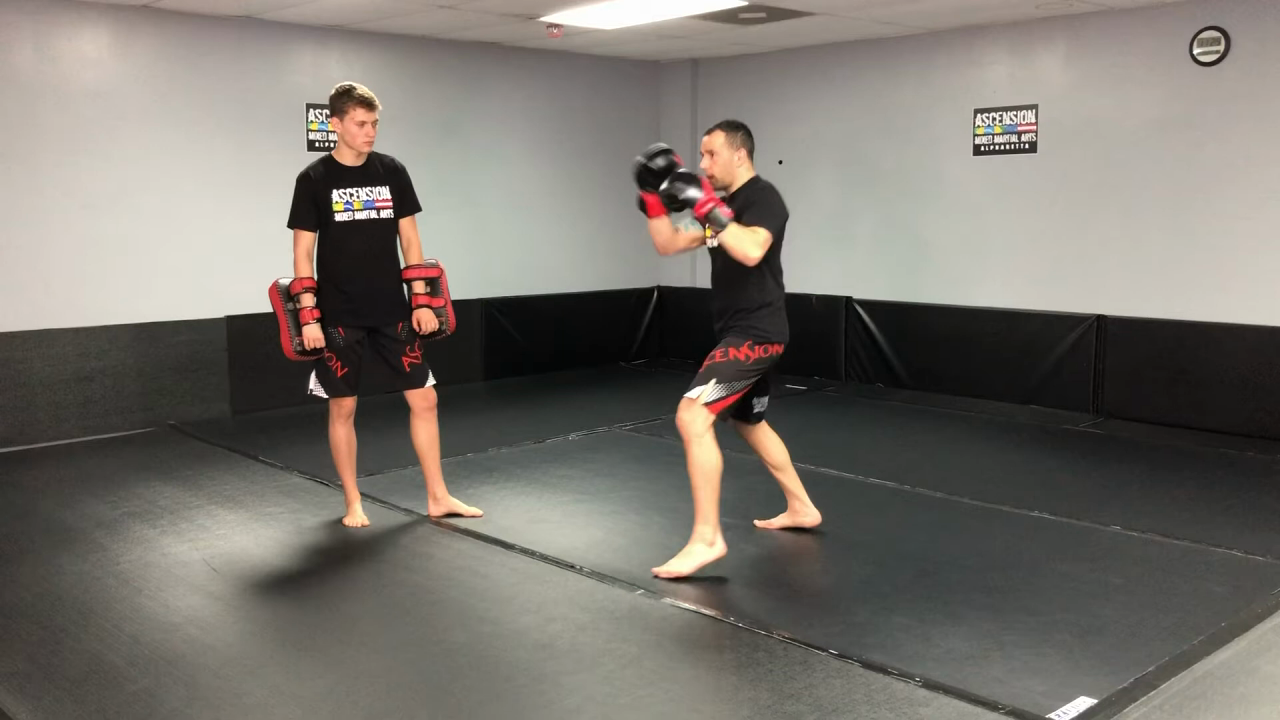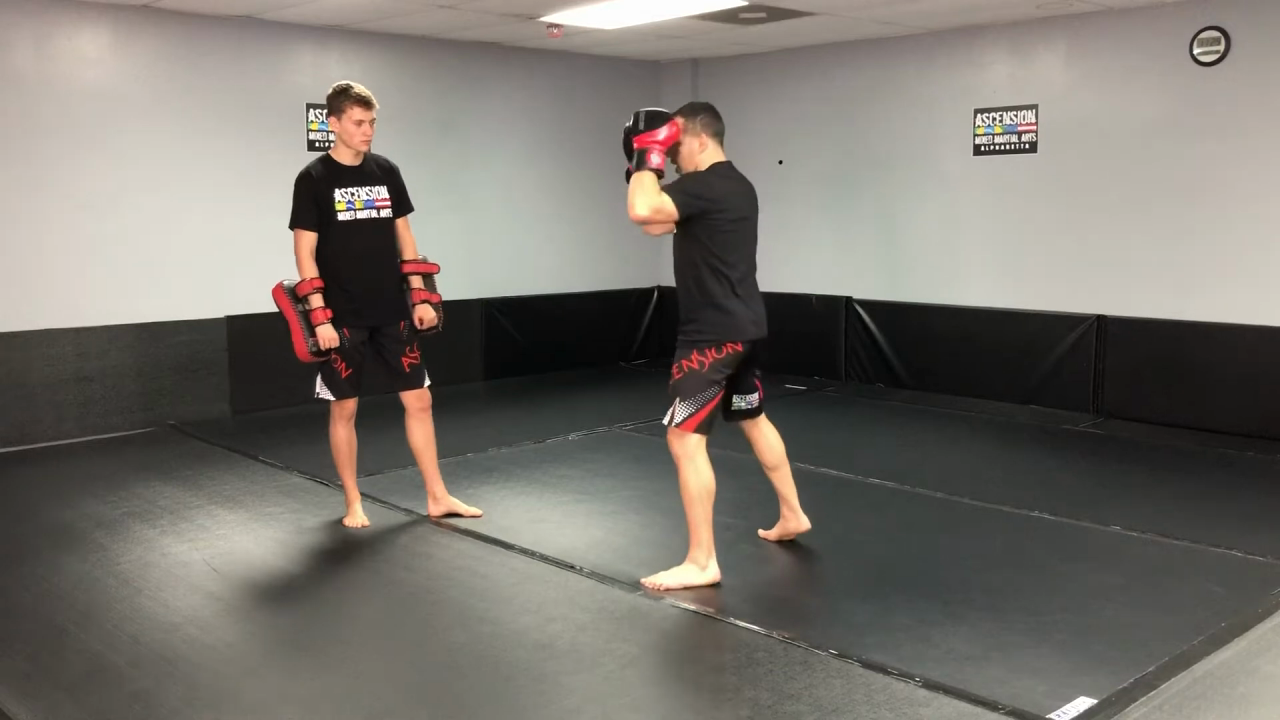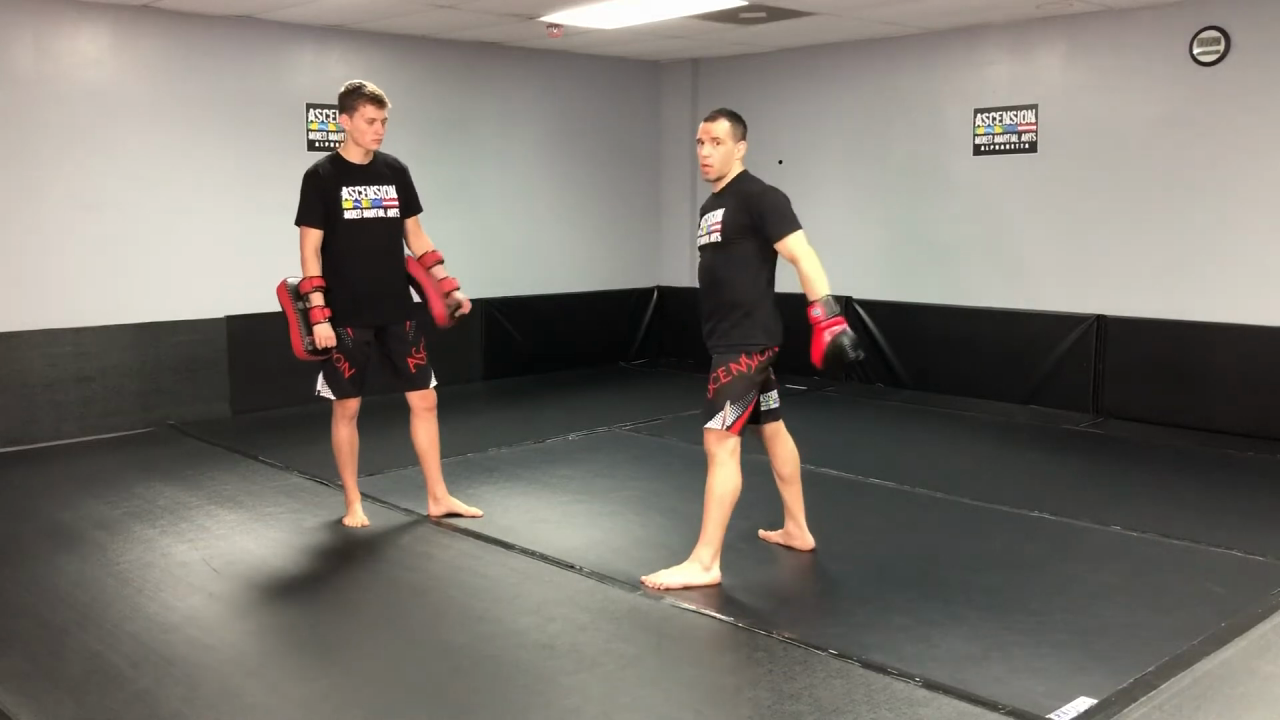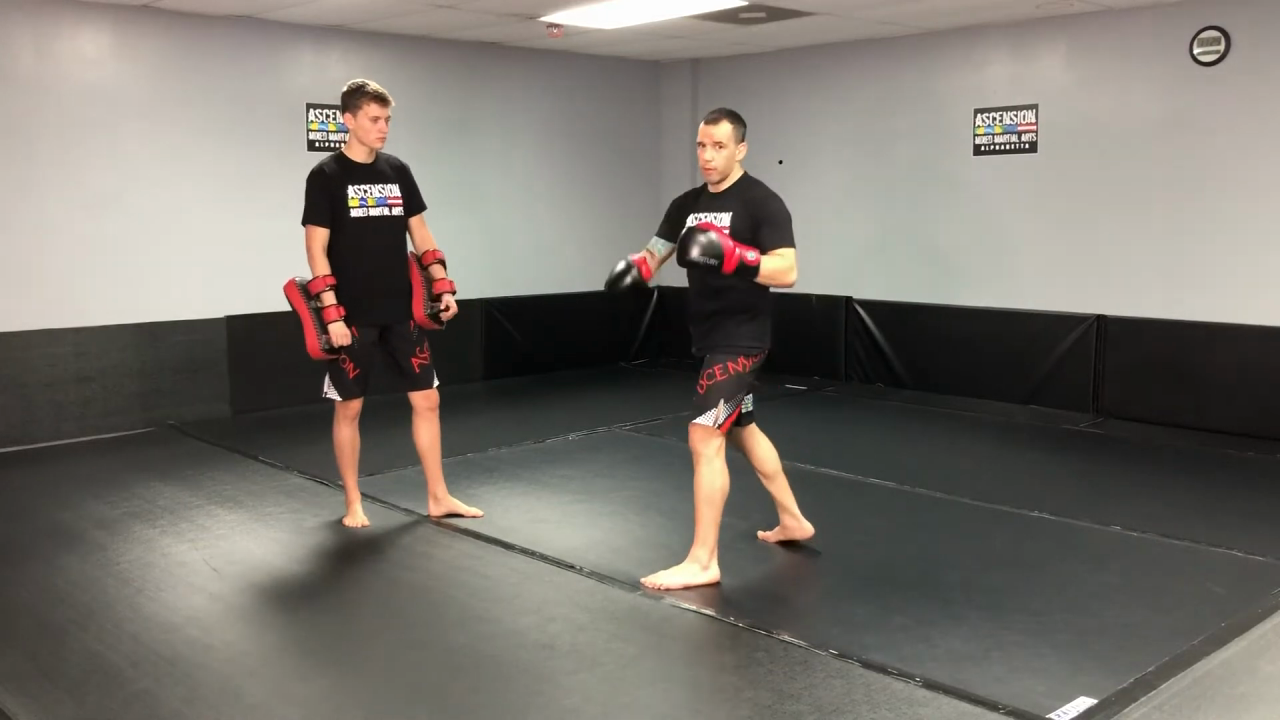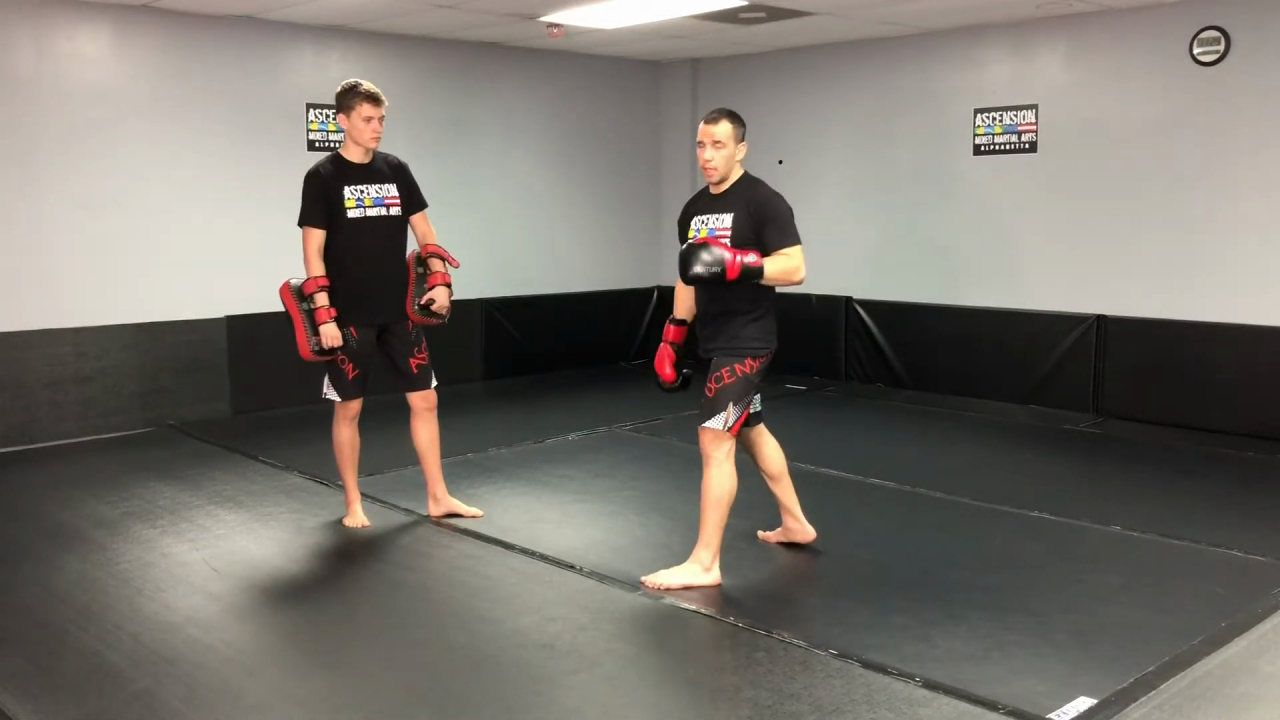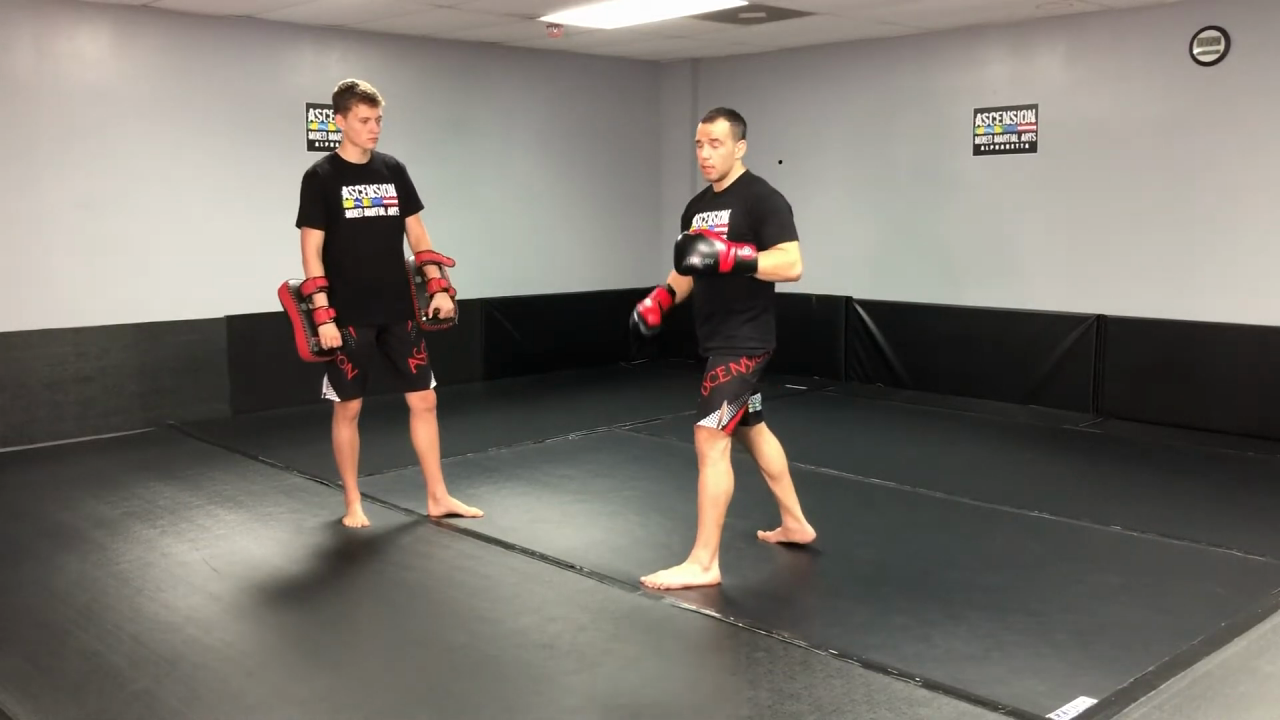
dt=0.7s
person 1, frame 1
left shoulder: (763, 198)
right shoulder: (725, 203)
left elbow: (750, 251)
right elbow: (667, 245)
left wrist: (709, 209)
right wrist: (653, 199)
left hip: (755, 333)
right hip: (750, 332)
left knee: (693, 416)
right knee: (751, 423)
left ankle: (707, 538)
right ankle: (801, 509)
person 1, frame 2
left shoulder: (704, 185)
right shoulder: (735, 185)
left elbow: (641, 210)
right elbow: (660, 222)
left wrist: (649, 154)
right wrist: (646, 165)
left hip: (713, 333)
right hip: (746, 325)
left knee: (684, 438)
right knee: (753, 418)
left ankle: (702, 562)
right ankle: (792, 515)
person 1, frame 3
left shoulder: (758, 197)
right shoulder: (712, 205)
left elbow: (802, 255)
left wrist: (826, 316)
left hip: (745, 341)
right hip: (729, 338)
left knee: (720, 442)
right knee: (771, 428)
left ankle: (705, 562)
right ankle: (796, 528)
person 1, frame 4
left shoulder: (762, 202)
right shoulder: (687, 204)
left elbow: (786, 270)
right elbow: (654, 255)
left wrist: (732, 255)
right wrist: (634, 268)
left hip: (739, 339)
right hip: (711, 338)
left knee: (705, 438)
right knee: (743, 429)
left ankle: (702, 561)
right ankle: (792, 520)
person 1, frame 5
left shoulder: (763, 201)
right shoulder: (694, 209)
left elbow: (795, 268)
left wrist: (734, 262)
right wrist: (672, 337)
left hip: (745, 341)
right hip: (716, 339)
left knee: (715, 441)
right knee: (751, 430)
left ankle: (704, 563)
right ankle: (795, 523)
person 1, frame 6
left shoulder: (762, 198)
right shoulder: (697, 206)
left elbow: (791, 265)
right elbow: (688, 272)
left wrist: (728, 254)
right wrist: (659, 300)
left hip: (743, 340)
right hip: (718, 338)
left knee: (710, 439)
right knee: (752, 428)
left ankle: (704, 562)
right ankle: (795, 523)
person 2, frame 1
left shoulder: (392, 171)
right shoulder: (315, 179)
left elbow: (410, 239)
right elbow: (303, 252)
left wrist: (422, 300)
right wrist: (309, 314)
left hip: (392, 310)
right hip: (340, 315)
left knee: (424, 398)
right knee: (342, 407)
left ankle: (437, 496)
right ankle: (353, 503)
person 2, frame 2
left shoulder: (386, 171)
right shoulder: (314, 179)
right elbow: (305, 253)
left wrist: (420, 296)
right wrist: (320, 316)
left hip: (392, 311)
right hip: (343, 316)
left knee: (419, 399)
right knee: (344, 408)
left ankle: (437, 496)
right ankle: (353, 503)
person 2, frame 3
left shoulder: (395, 170)
right shoulder: (322, 177)
left elbow: (415, 237)
right elbow: (310, 250)
right wrist: (318, 314)
left hip: (398, 310)
right hip: (347, 316)
left knee: (424, 399)
right knee: (347, 407)
left ankle: (438, 497)
right ankle: (353, 503)
person 2, frame 4
left shoulder: (397, 169)
right shoulder: (326, 176)
left elbow: (420, 233)
right elbow: (317, 248)
left wrist: (443, 286)
right wrist: (332, 312)
left hip: (402, 310)
right hip: (353, 315)
left knee: (427, 399)
right knee: (349, 407)
left ankle: (438, 497)
right ankle: (353, 503)
person 2, frame 5
left shoulder: (396, 169)
right shoulder: (323, 177)
left elbow: (423, 230)
right elbow: (313, 250)
left wrist: (439, 280)
right wrist: (324, 314)
left hip: (400, 310)
right hip: (350, 316)
left knee: (425, 399)
right knee: (348, 407)
left ankle: (438, 497)
right ankle: (353, 503)
person 2, frame 6
left shoulder: (393, 169)
right shoulder: (321, 177)
left elbow: (416, 232)
right elbow: (312, 251)
left wrist: (439, 287)
right wrist: (323, 315)
left hip: (399, 311)
right hip: (349, 316)
left knee: (424, 399)
right knee: (348, 408)
left ankle: (438, 497)
right ankle: (353, 503)
